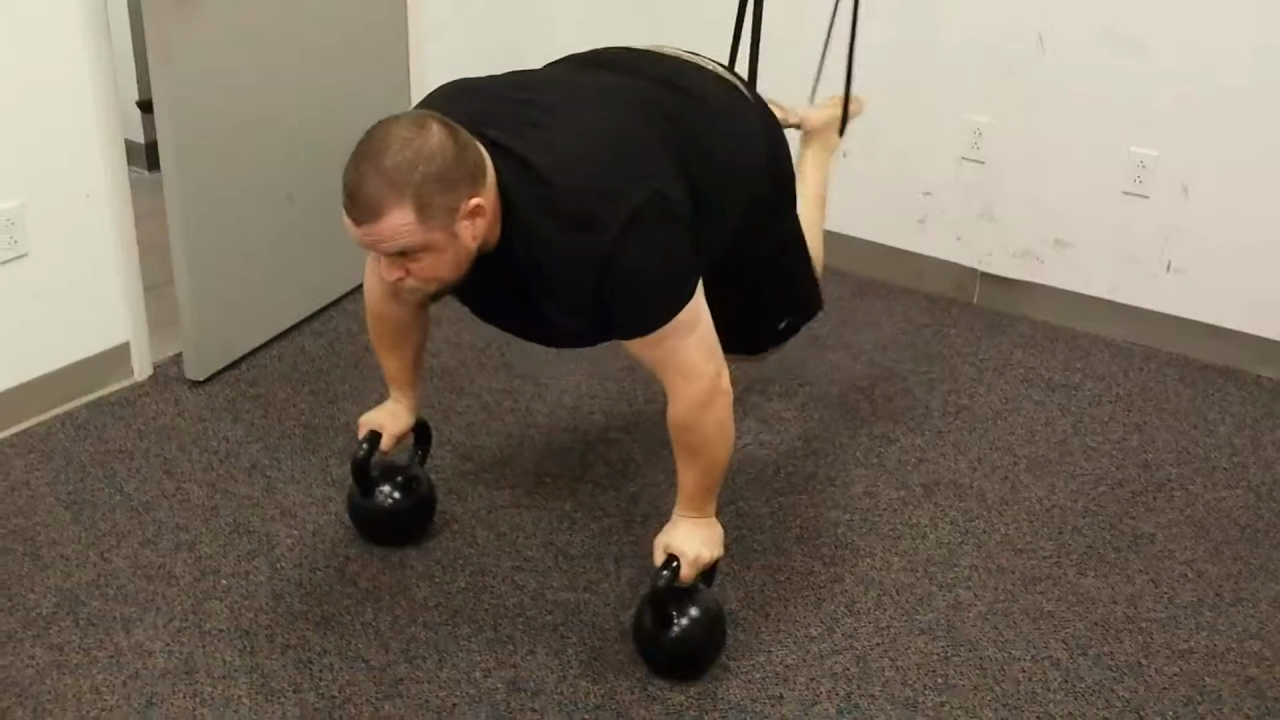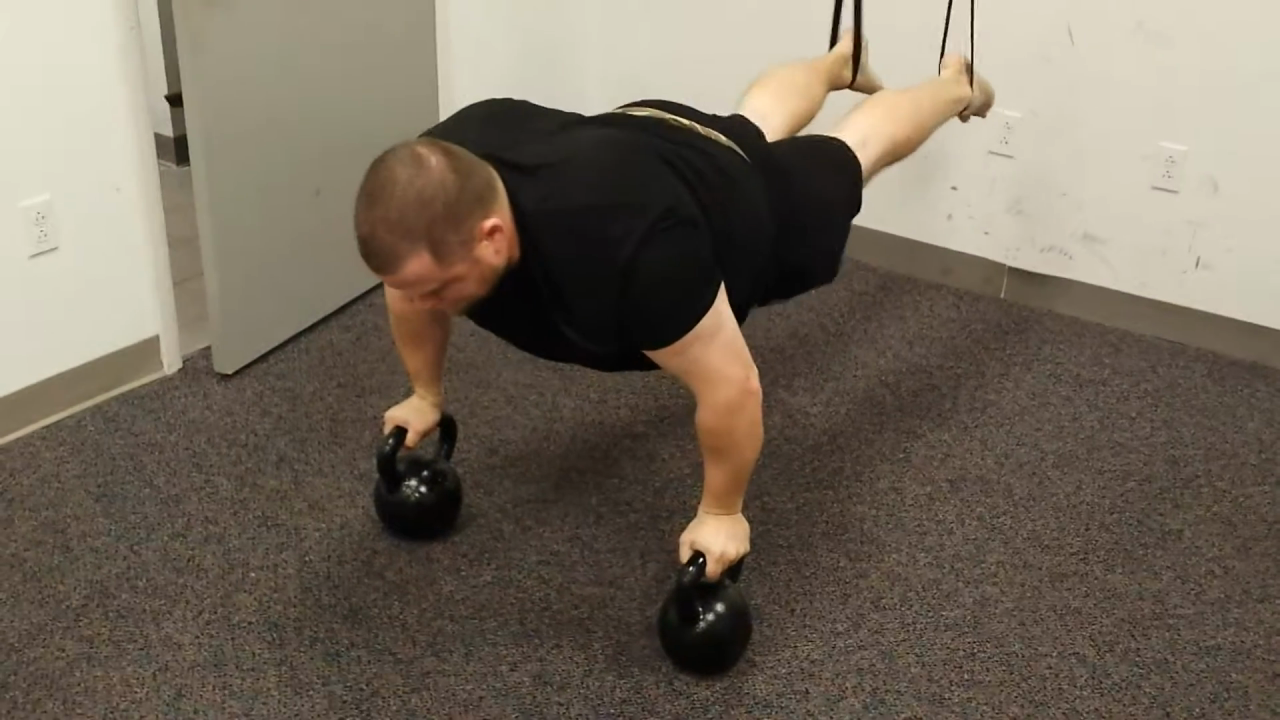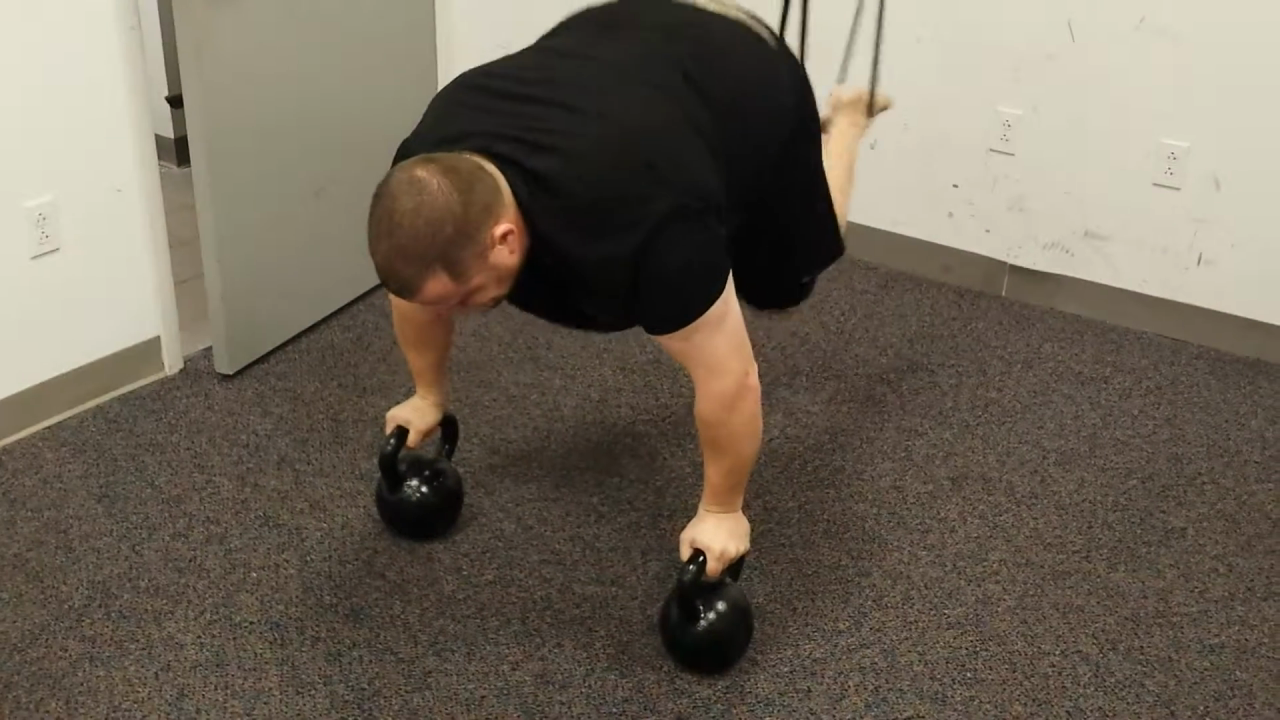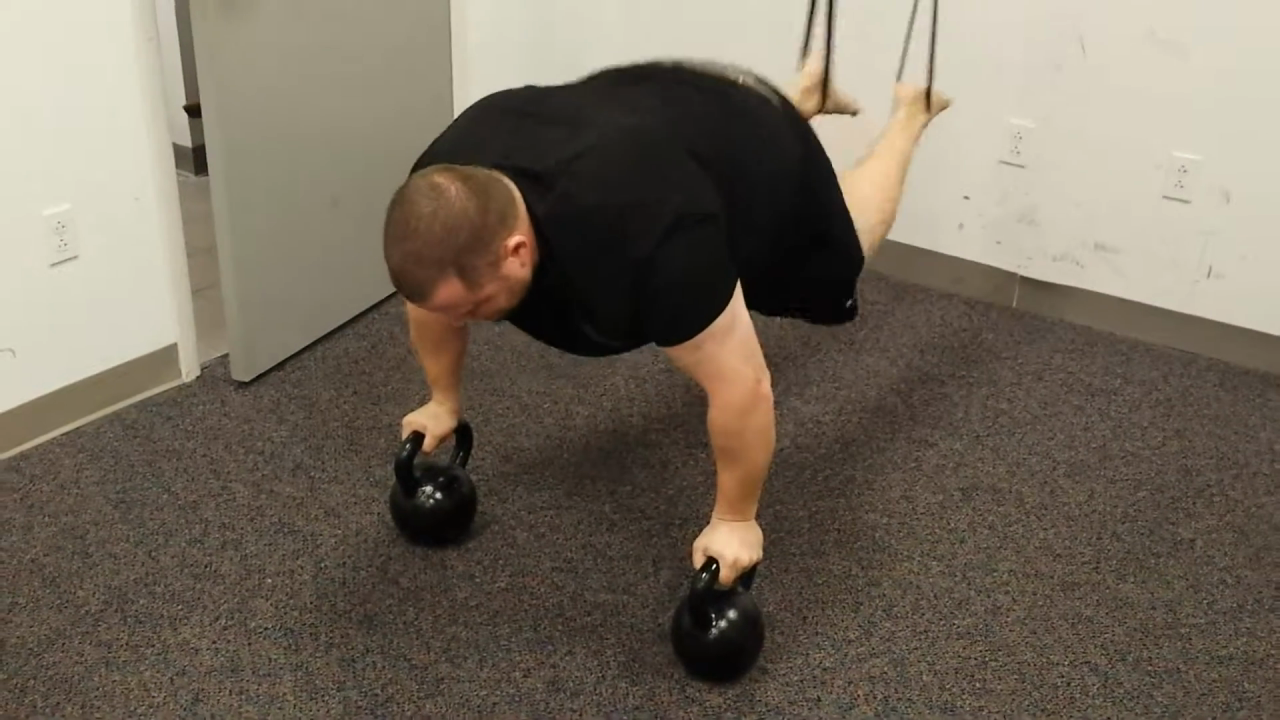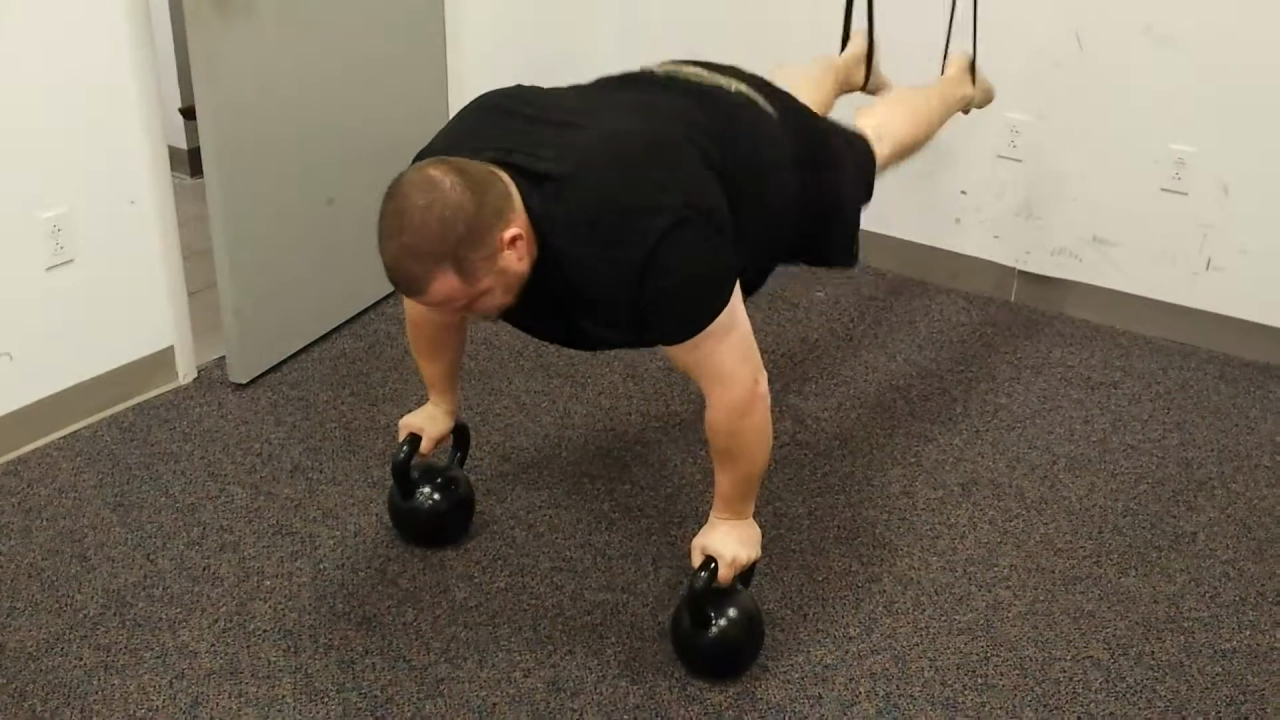
dt=1s
person 1, frame 1
left shoulder: (601, 232)
right shoulder: (415, 177)
left elbow: (700, 383)
right elbow: (390, 283)
left wrist: (695, 518)
right wrist: (402, 400)
left hip: (728, 140)
left knee: (756, 333)
left ankle: (819, 137)
right ankle: (744, 110)
person 1, frame 2
left shoulder: (623, 250)
right shoulder: (436, 191)
left elbow: (730, 387)
right elbow: (413, 293)
left wrist: (721, 514)
right wrist: (425, 395)
left hip: (745, 200)
right hip: (652, 138)
left knee: (853, 147)
right knee: (758, 123)
left ankle: (951, 87)
right ankle: (838, 61)
person 1, frame 3
left shoulder: (627, 225)
right shoulder: (430, 166)
left elbow: (730, 378)
right elbow: (418, 285)
left wrist: (721, 512)
right wrist: (429, 397)
left hip: (742, 79)
left knee: (781, 288)
left ankle: (846, 117)
right ankle: (783, 86)
person 1, frame 4
left shoulder: (639, 242)
right shoulder: (448, 183)
left elbow: (741, 388)
right elbow: (431, 295)
left wrist: (735, 522)
right wrist: (444, 402)
left hip: (765, 151)
left knee: (827, 284)
left ankle: (908, 115)
right ankle: (809, 90)
person 1, frame 5
left shoulder: (638, 238)
right shoulder: (451, 178)
left elbow: (738, 388)
right elbow: (430, 298)
left wrist: (733, 520)
right wrist: (441, 403)
left hip: (759, 153)
right hip: (662, 101)
left knee: (868, 143)
left ankle: (954, 85)
right ankle: (850, 65)
